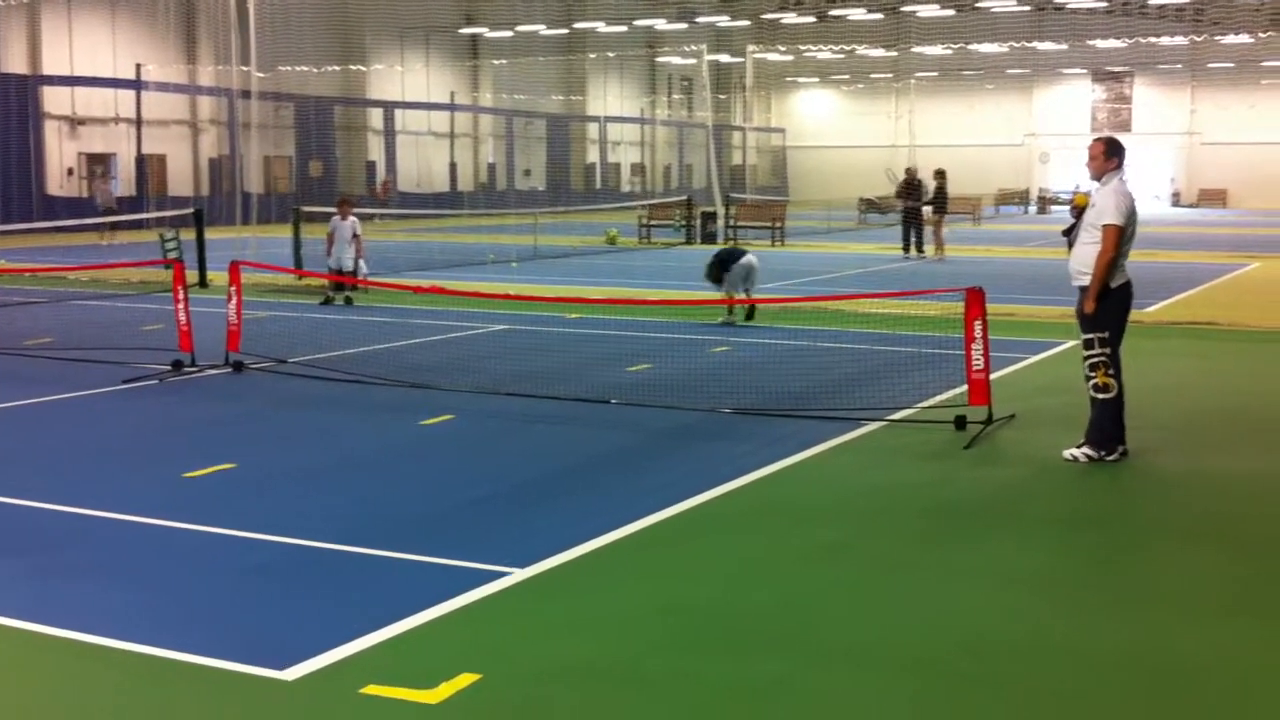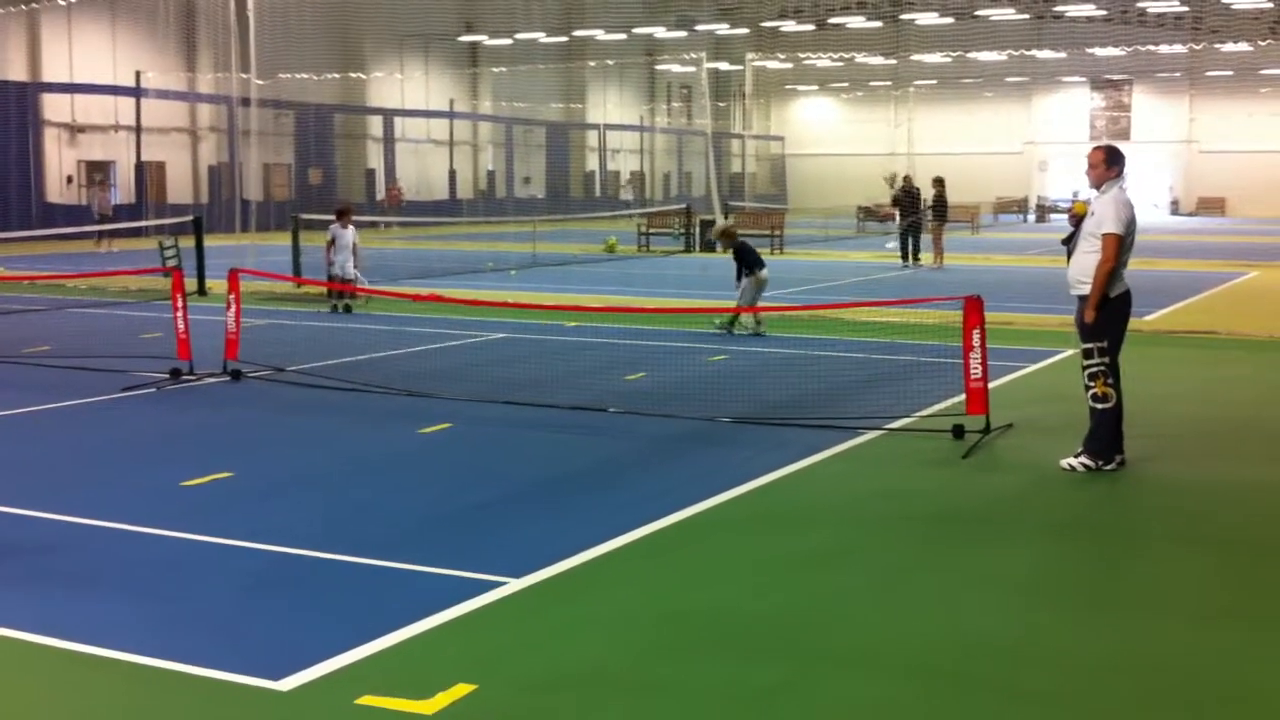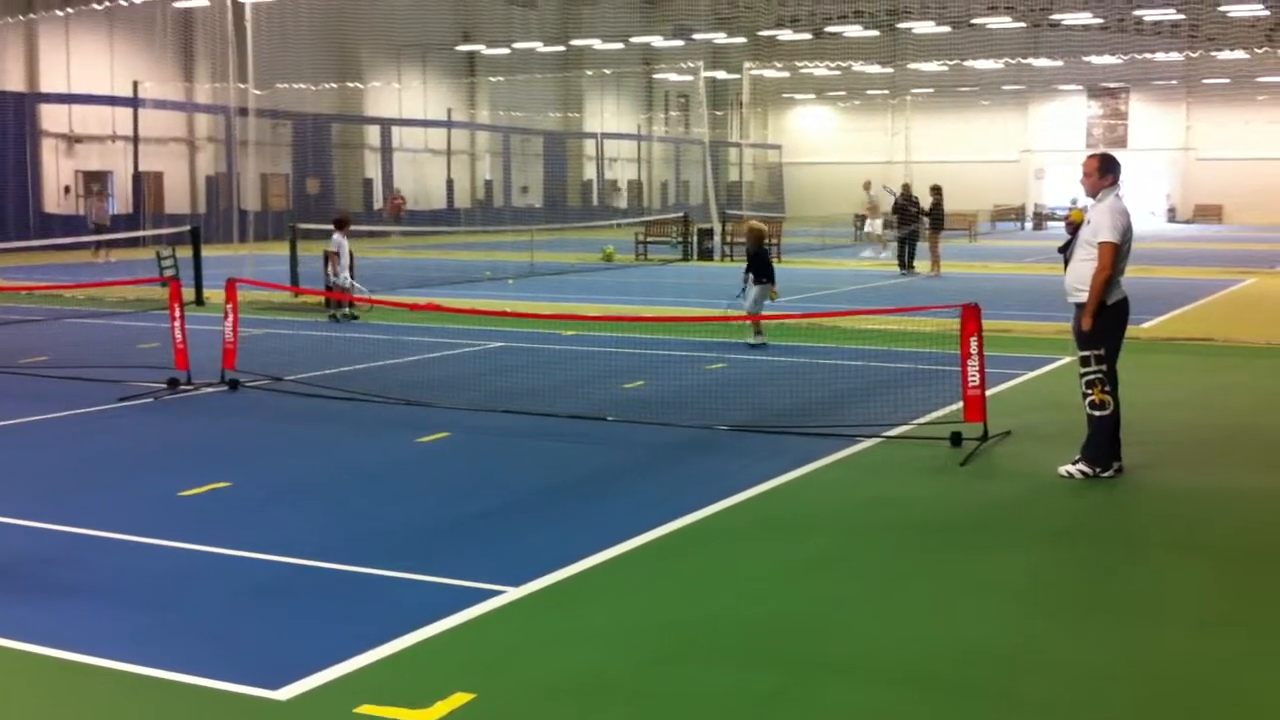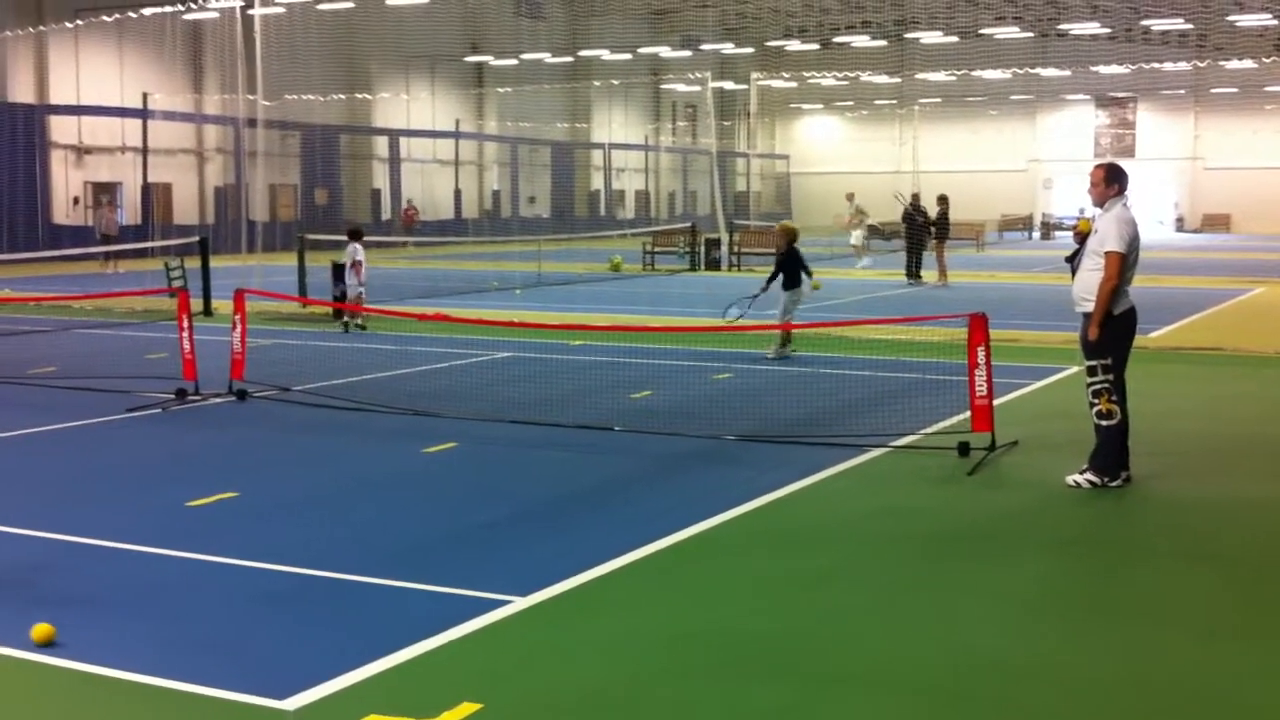
dt=0.3s
person 1, frame 1
left shoulder: (1113, 194)
right shoulder: (1105, 191)
left elbow: (1108, 251)
left wrist: (1092, 296)
right wrist: (1082, 217)
left hip: (1104, 292)
right hip: (1100, 290)
left knee: (1100, 368)
right knee: (1103, 367)
left ankle: (1103, 444)
right ankle: (1110, 439)
person 1, frame 2
left shoulder: (1113, 202)
right shoulder: (1105, 199)
left elbow: (1108, 260)
left wrist: (1091, 306)
right wrist: (1080, 225)
left hip: (1102, 302)
right hip: (1097, 299)
left knee: (1099, 377)
right knee: (1102, 376)
left ankle: (1101, 453)
right ankle: (1108, 448)
person 1, frame 3
left shoulder: (1109, 210)
right shoulder: (1101, 208)
left elbow: (1105, 269)
left wrist: (1089, 314)
right wrist: (1077, 233)
left hip: (1100, 310)
right hip: (1096, 308)
left knee: (1096, 384)
right knee: (1099, 384)
left ankle: (1098, 460)
right ankle: (1106, 455)
person 1, frame 4
left shoulder: (1116, 220)
right shoulder: (1109, 217)
left elbow: (1111, 278)
left wrist: (1095, 324)
right wrist: (1085, 242)
left hip: (1107, 319)
right hip: (1105, 317)
left knee: (1104, 394)
right knee: (1108, 393)
left ankle: (1106, 470)
right ankle: (1114, 465)
